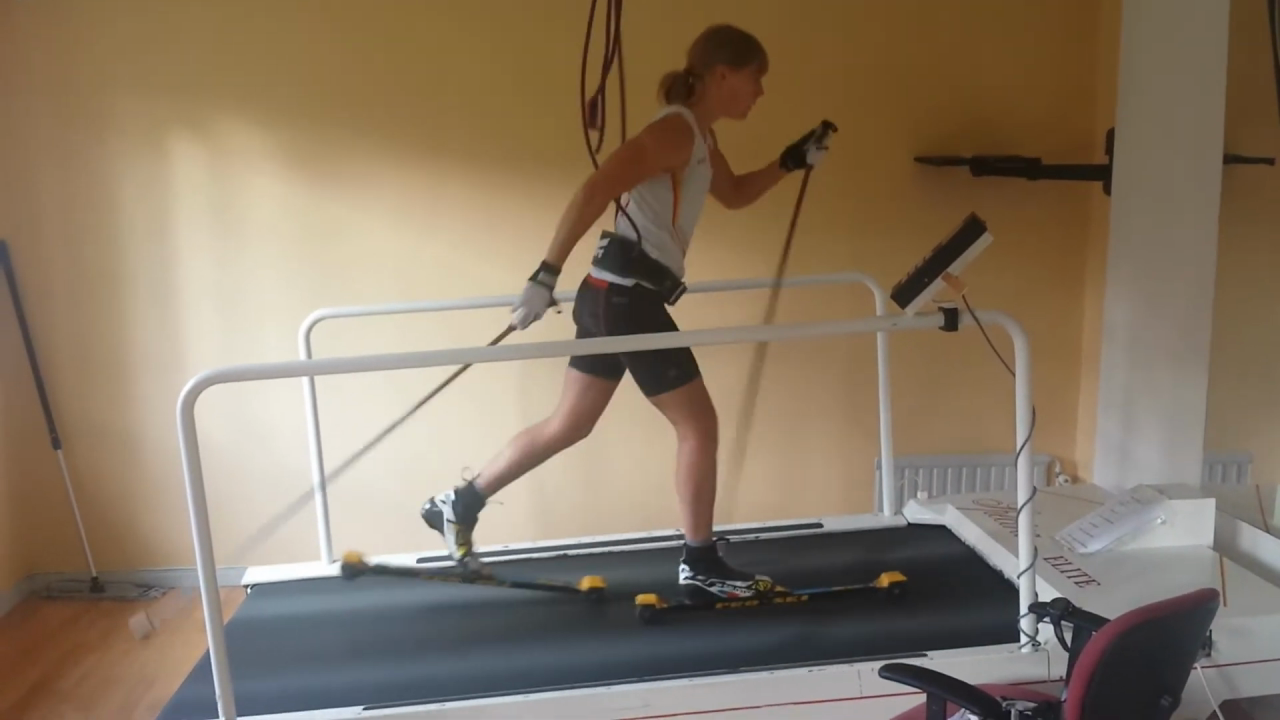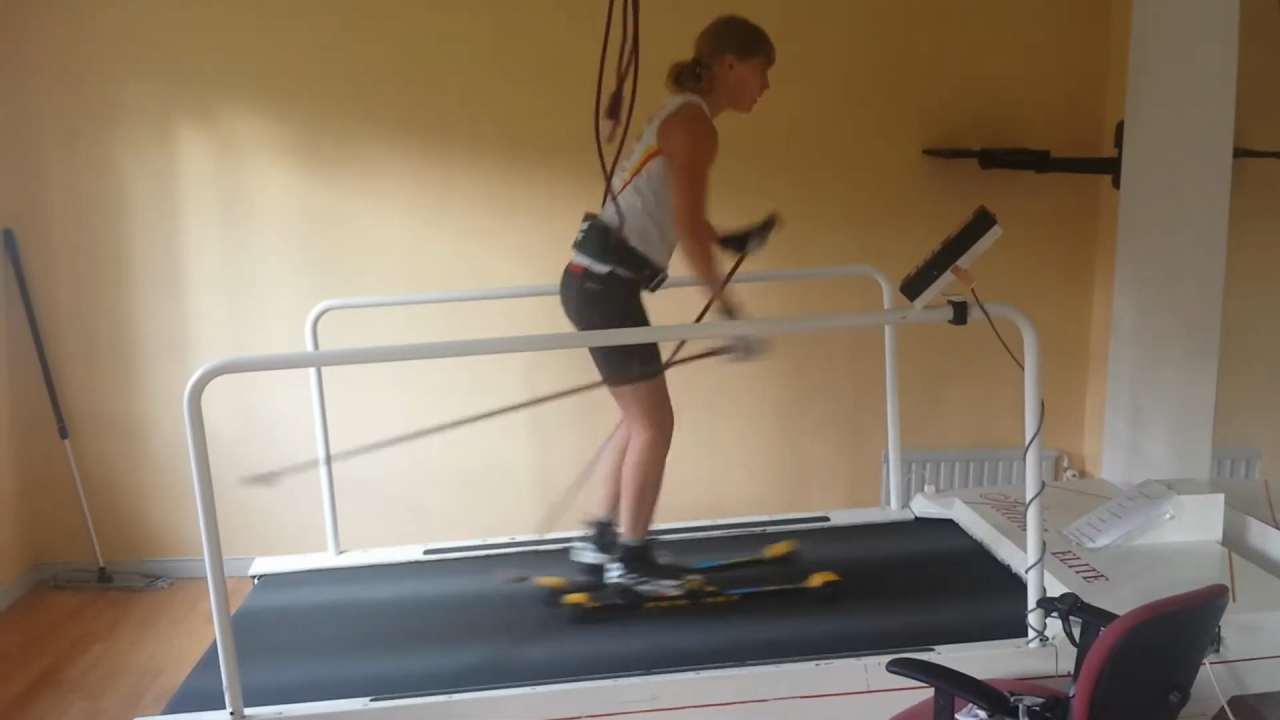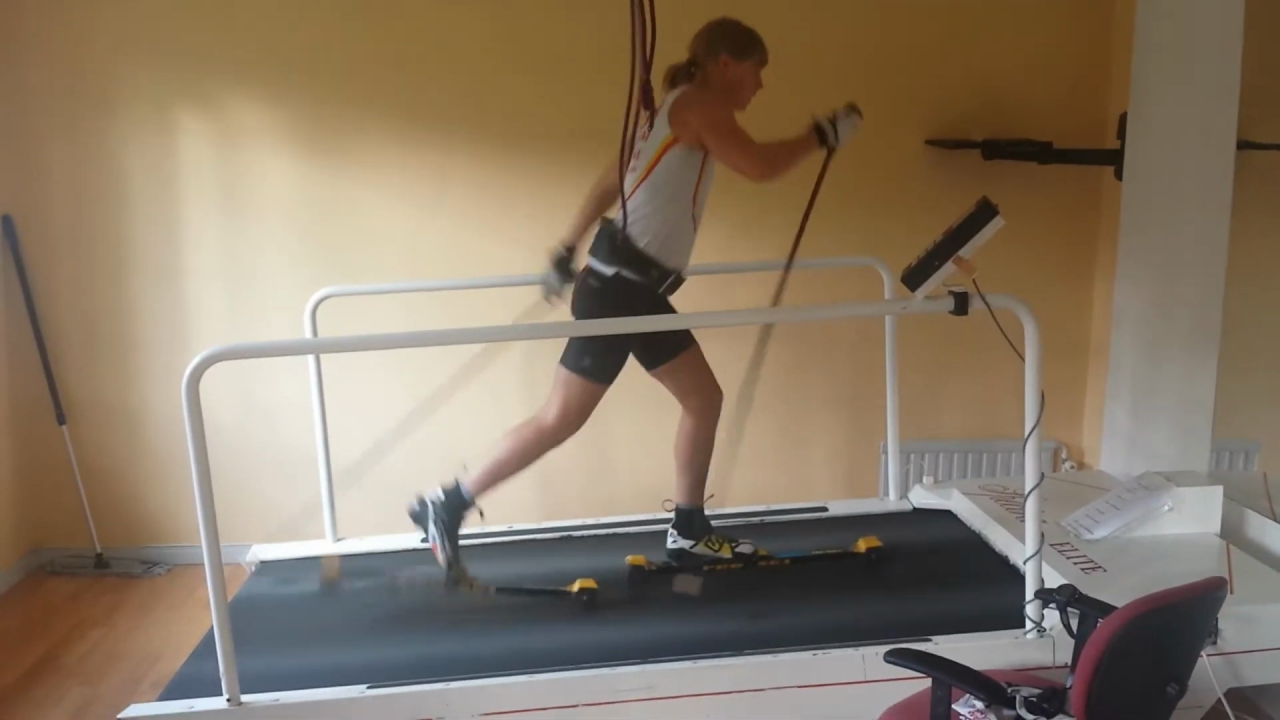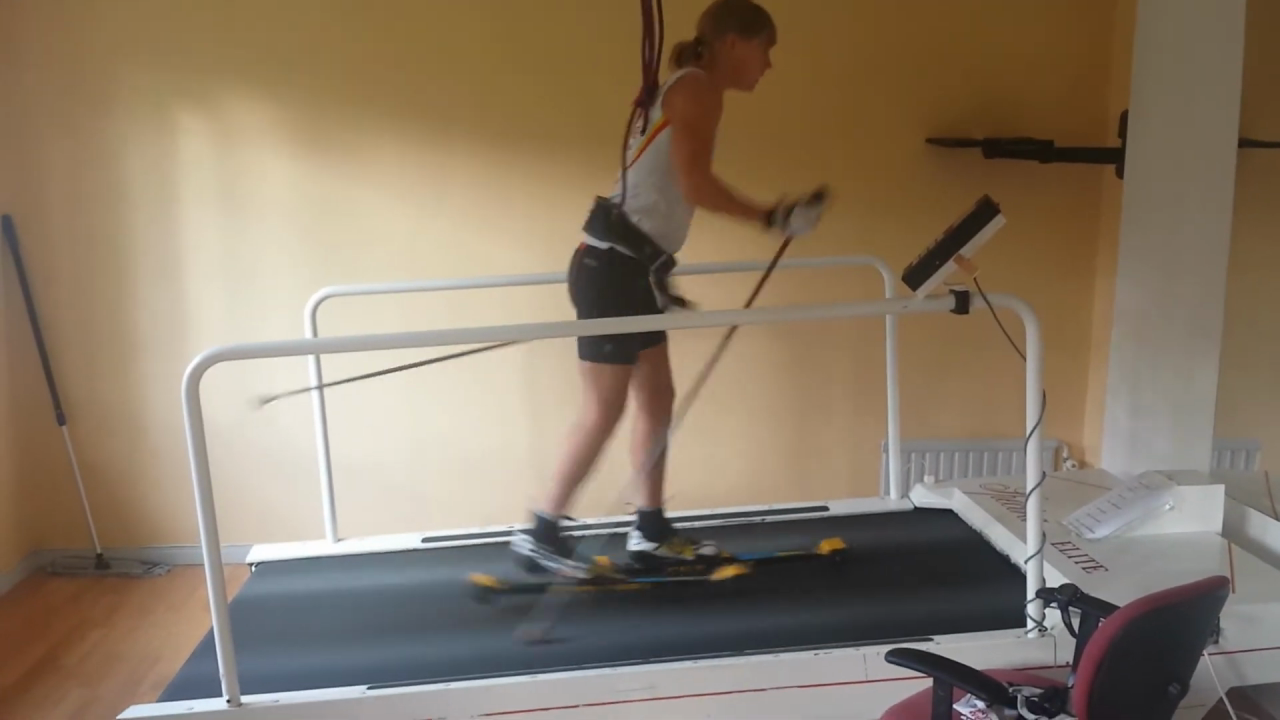
dt=0.3s
person 1, frame 1
left shoulder: (698, 134)
right shoulder: (674, 131)
left elbow: (733, 192)
right elbow: (593, 191)
left wrist: (793, 159)
right wrist: (546, 273)
left hip: (612, 294)
right hip: (629, 296)
left knee: (567, 425)
right knee: (698, 426)
left ankle: (459, 504)
right ankle: (700, 564)
person 1, frame 2
left shoulder: (683, 117)
right shoulder: (693, 122)
right elbow: (686, 224)
left wrist: (731, 240)
right wrist: (728, 307)
left hip: (602, 280)
right hip: (605, 282)
left knee: (640, 418)
right knee: (653, 424)
left ankle: (604, 538)
right ankle: (632, 561)
person 1, frame 3
left shoulder: (674, 116)
right shoulder: (699, 106)
left elbow: (607, 185)
right elbow: (756, 164)
left wrist: (568, 252)
right wrist: (823, 134)
left hip: (635, 288)
right hip: (617, 287)
left knee: (705, 398)
right knee: (560, 421)
left ankle: (688, 530)
right ankle: (445, 506)
person 1, frame 4
left shoulder: (687, 95)
right shoulder: (697, 90)
right elbow: (696, 186)
left wrist: (656, 273)
right wrist: (773, 216)
left hip: (628, 265)
right hip: (612, 264)
left knee: (657, 399)
right knee: (604, 411)
left ankle: (650, 530)
right ankle: (541, 532)
